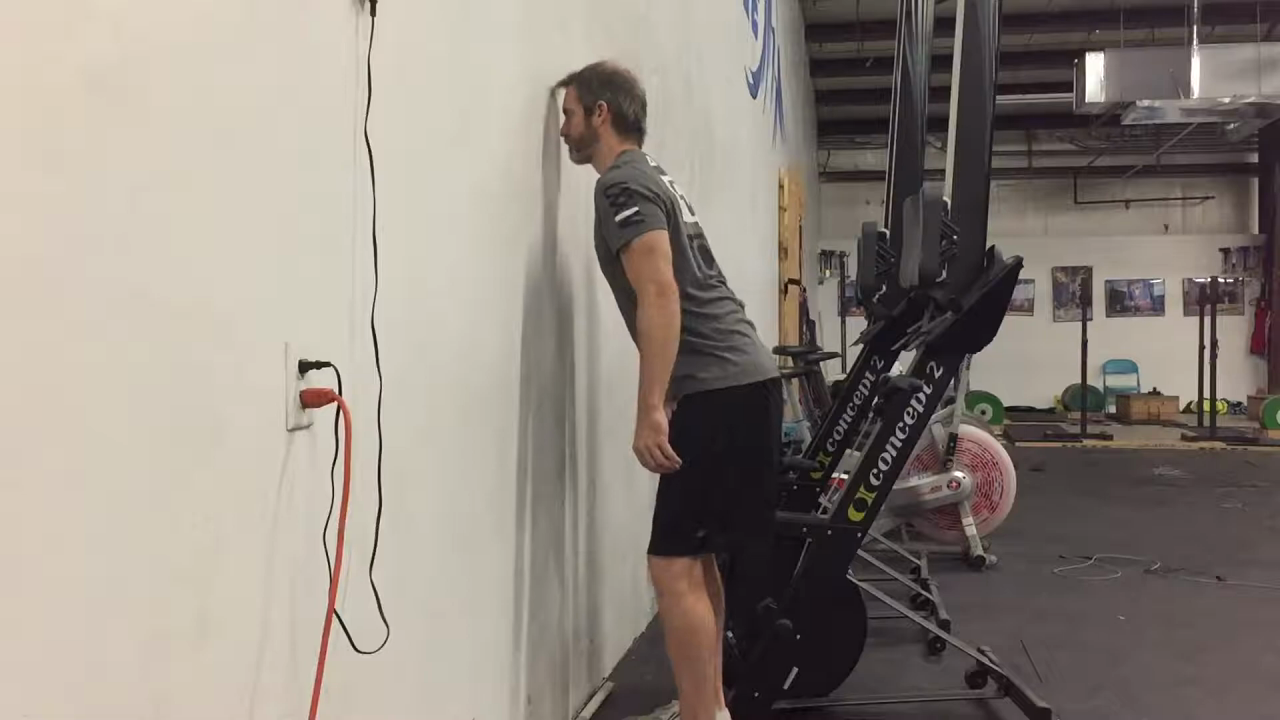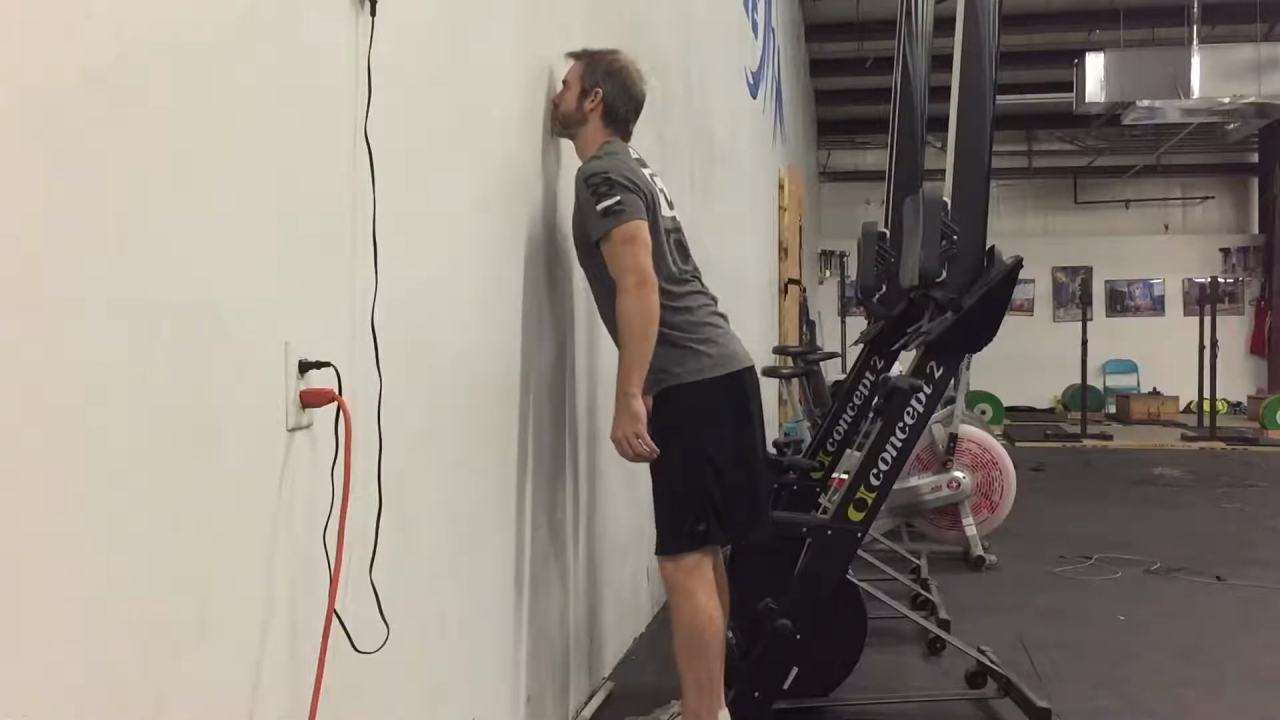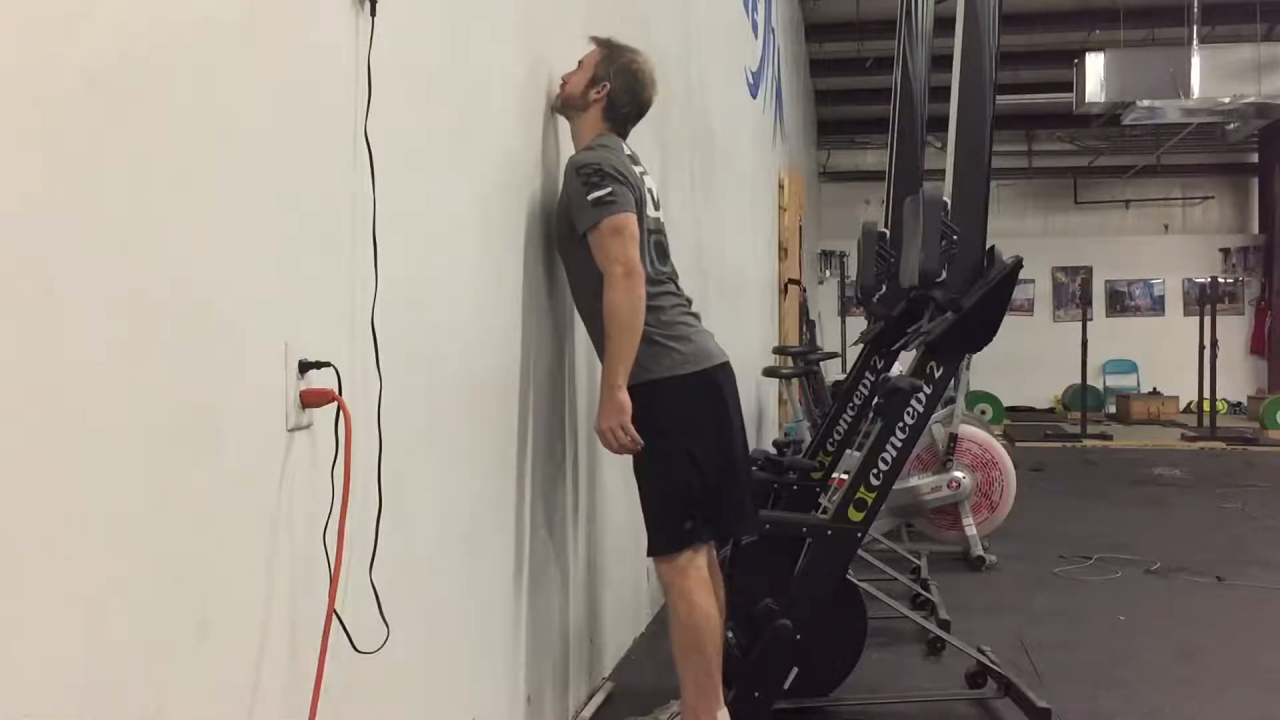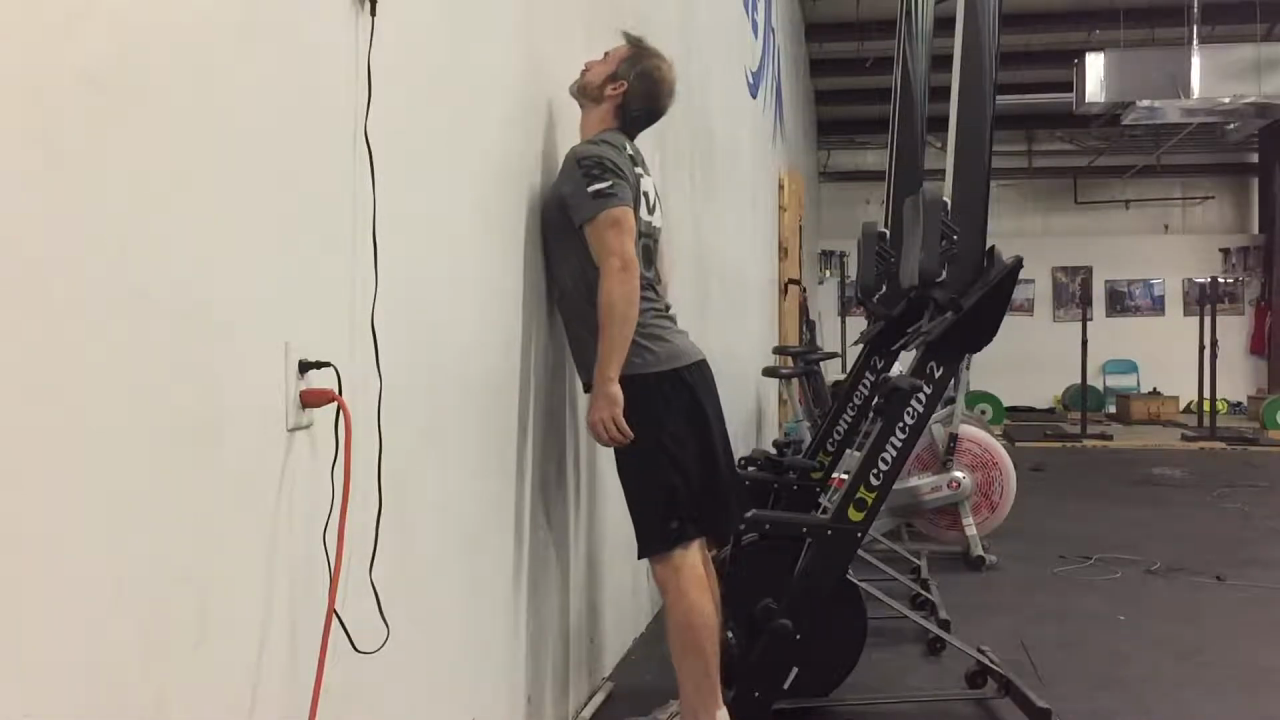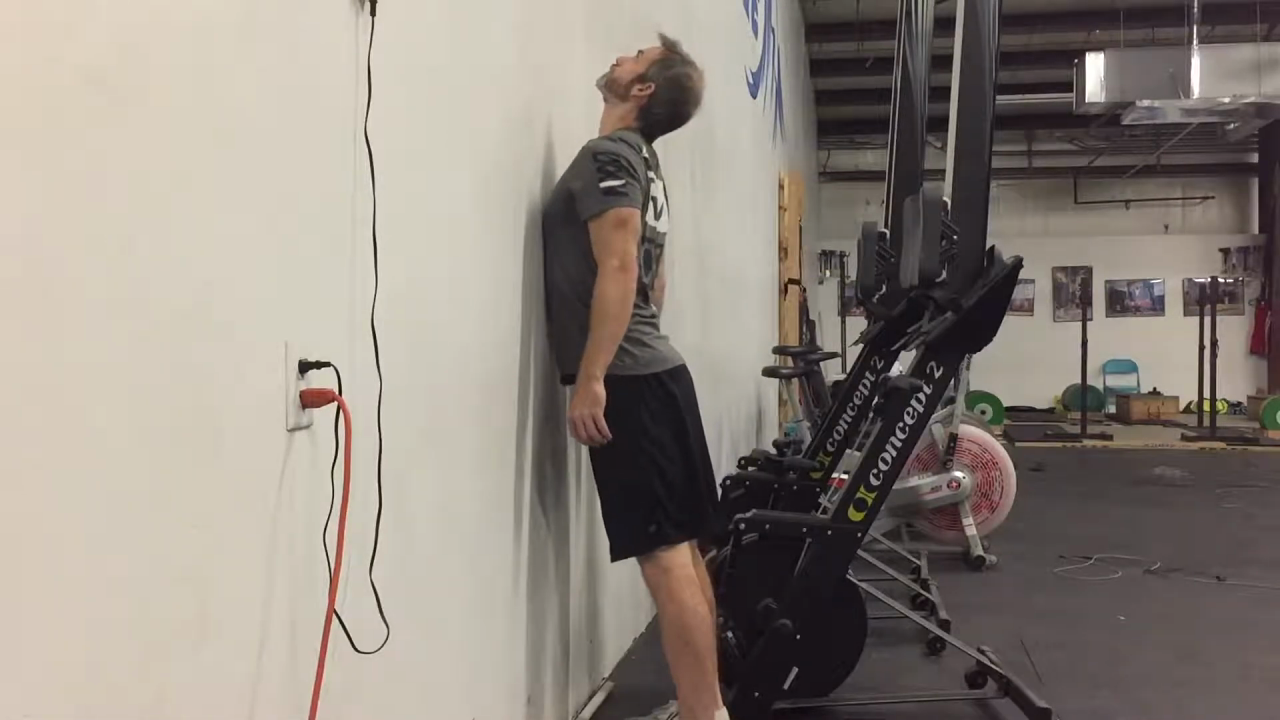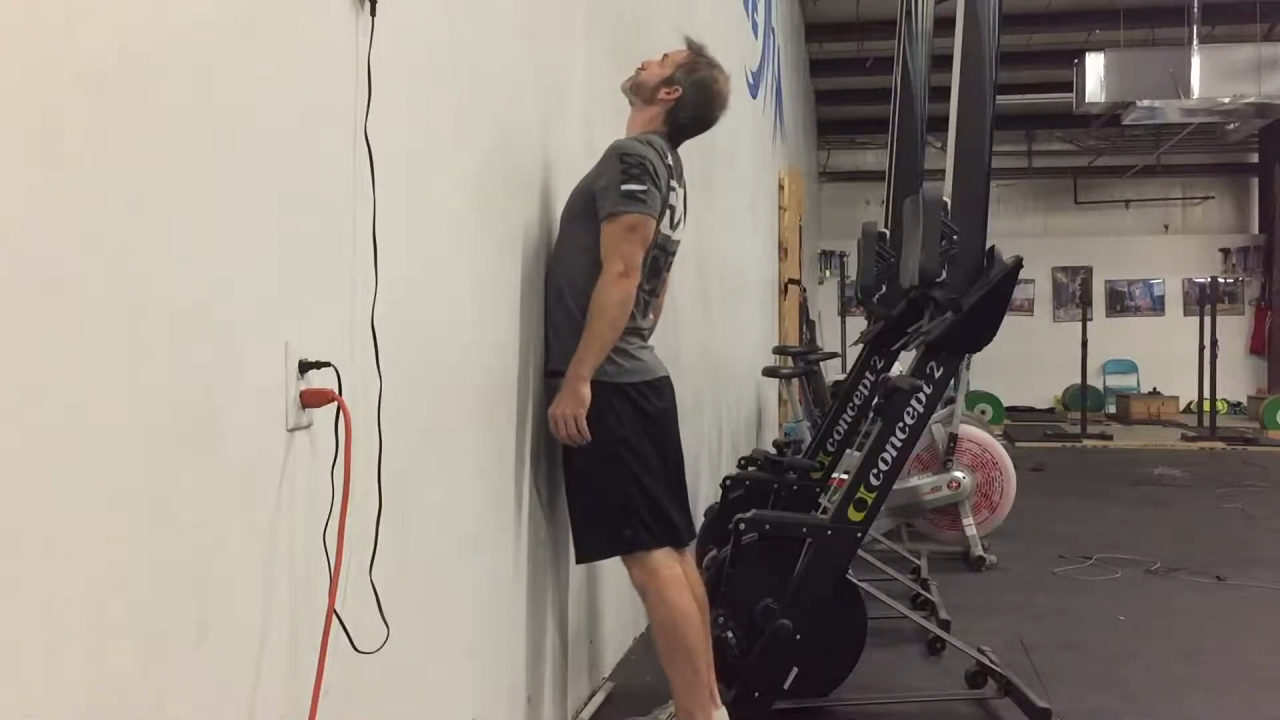
dt=0.7s
person 1, frame 1
left shoulder: (621, 186)
right shoulder: (647, 177)
left elbow: (660, 294)
left wrist: (649, 411)
right wrist: (667, 401)
left hip: (720, 390)
right hip: (739, 379)
left knee: (674, 565)
right knee: (695, 555)
person 1, frame 2
left shoulder: (603, 175)
right shoulder: (630, 168)
left elbow: (639, 285)
left wrist: (628, 401)
right wrist: (648, 390)
left hip: (696, 384)
right hip: (716, 372)
left knee: (684, 562)
right knee: (701, 554)
person 1, frame 3
left shoulder: (593, 166)
right shoulder: (621, 163)
left elbow: (625, 277)
left wrist: (614, 390)
right wrist: (626, 384)
left hip: (670, 379)
right hip: (695, 367)
left knee: (680, 556)
right knee: (697, 549)
person 1, frame 4
left shoulder: (593, 159)
right shoulder: (626, 161)
left elbow: (619, 270)
left wrist: (606, 384)
left hip: (648, 379)
right hip: (674, 368)
left knee: (674, 553)
right knee: (690, 546)
person 1, frame 5
left shoulder: (607, 155)
right shoulder: (640, 162)
left elbow: (616, 269)
left wrist: (590, 378)
left hip: (627, 380)
right hip: (656, 371)
left knee: (663, 552)
right knee: (680, 547)
person 1, frame 6
left shoulder: (632, 157)
right shoulder: (663, 166)
left elbow: (619, 274)
left wrist: (576, 379)
left hip: (609, 387)
right hip: (637, 379)
left knee: (648, 555)
right knee: (668, 549)
